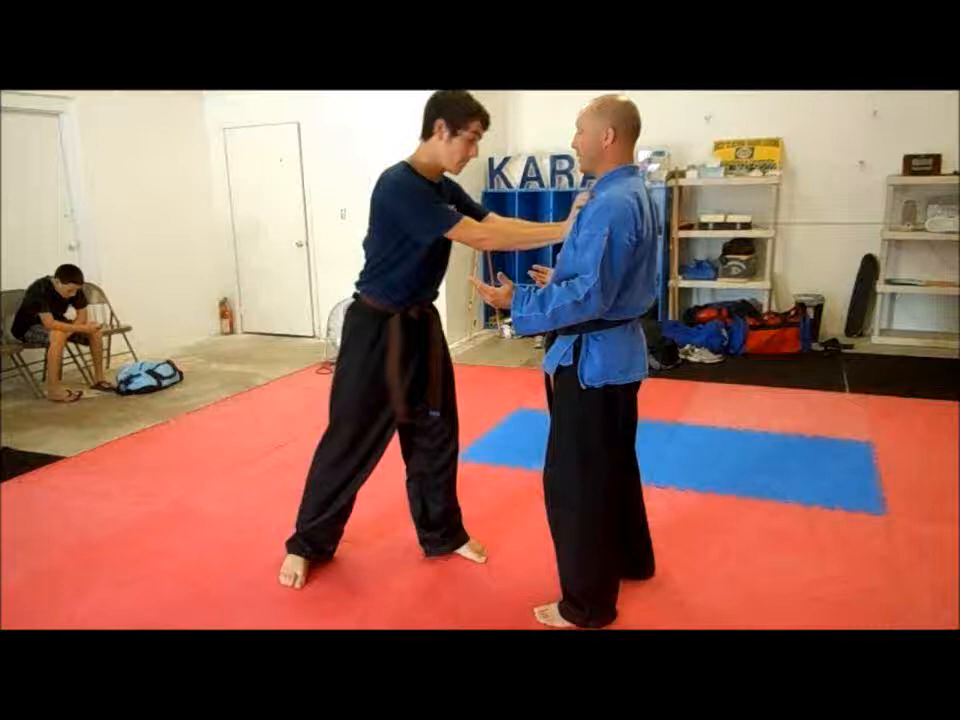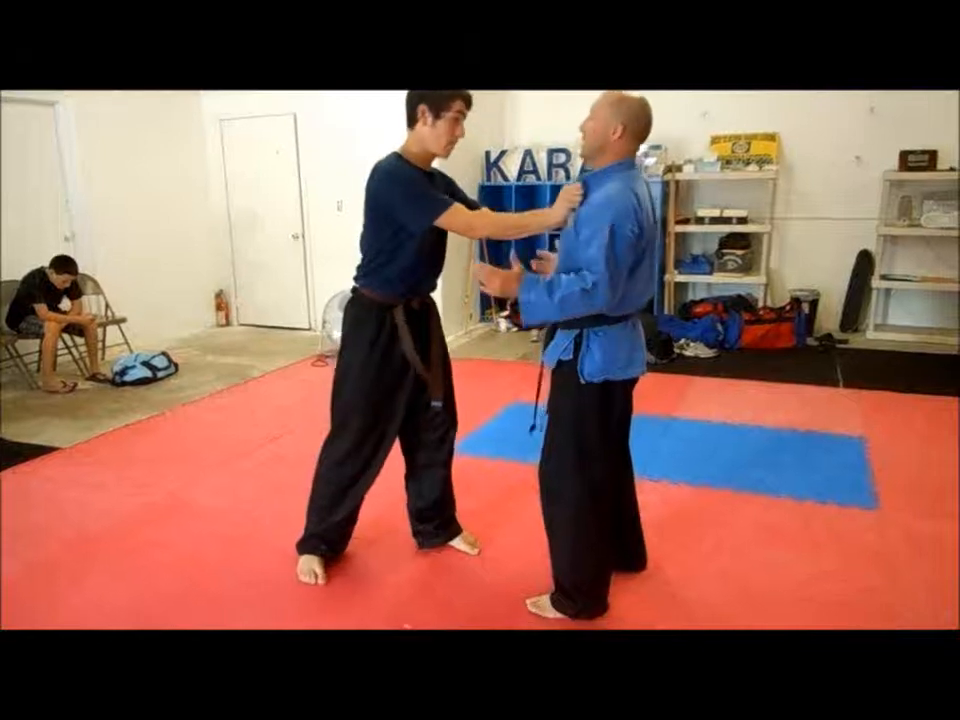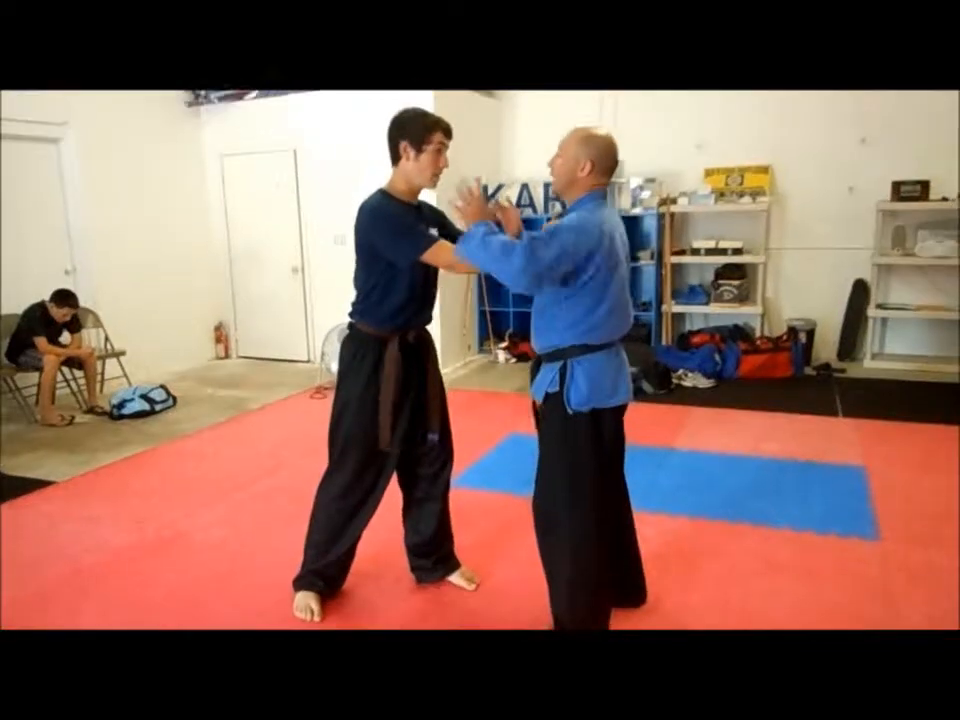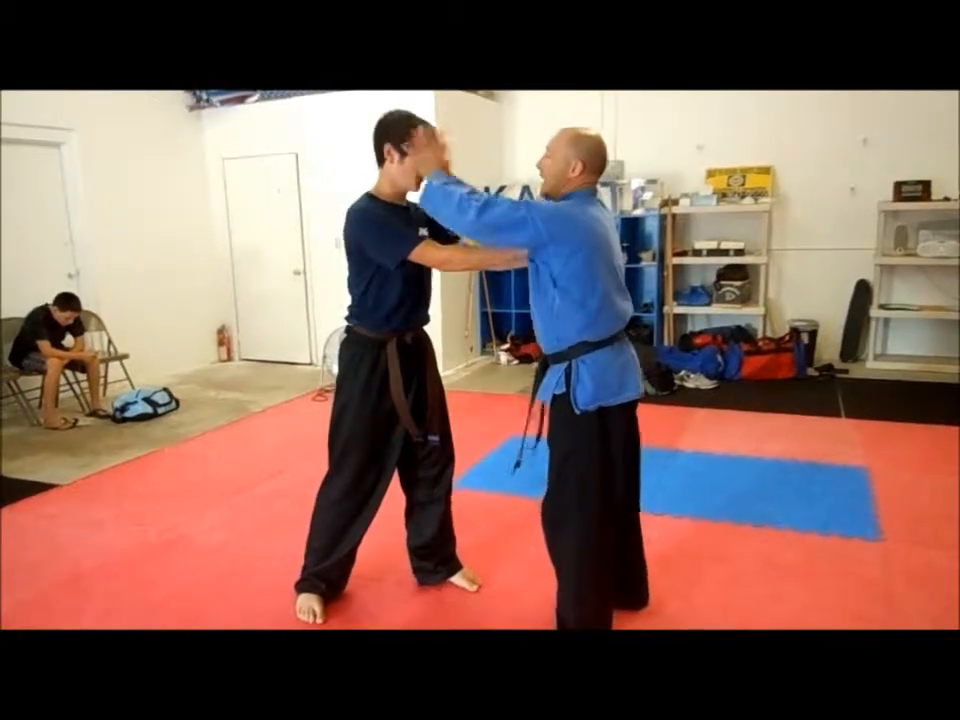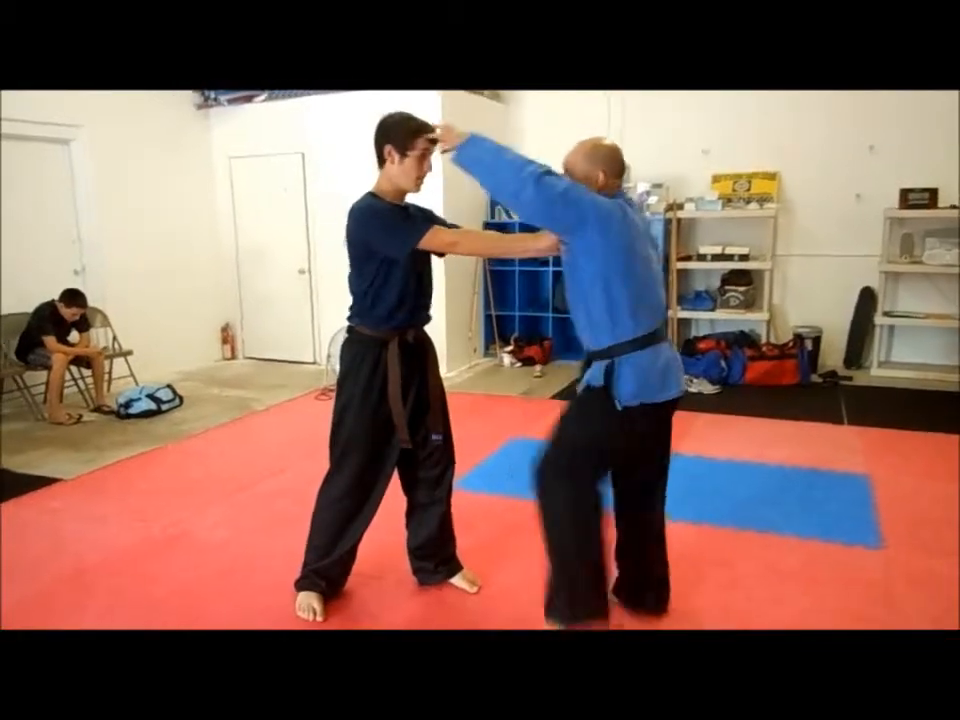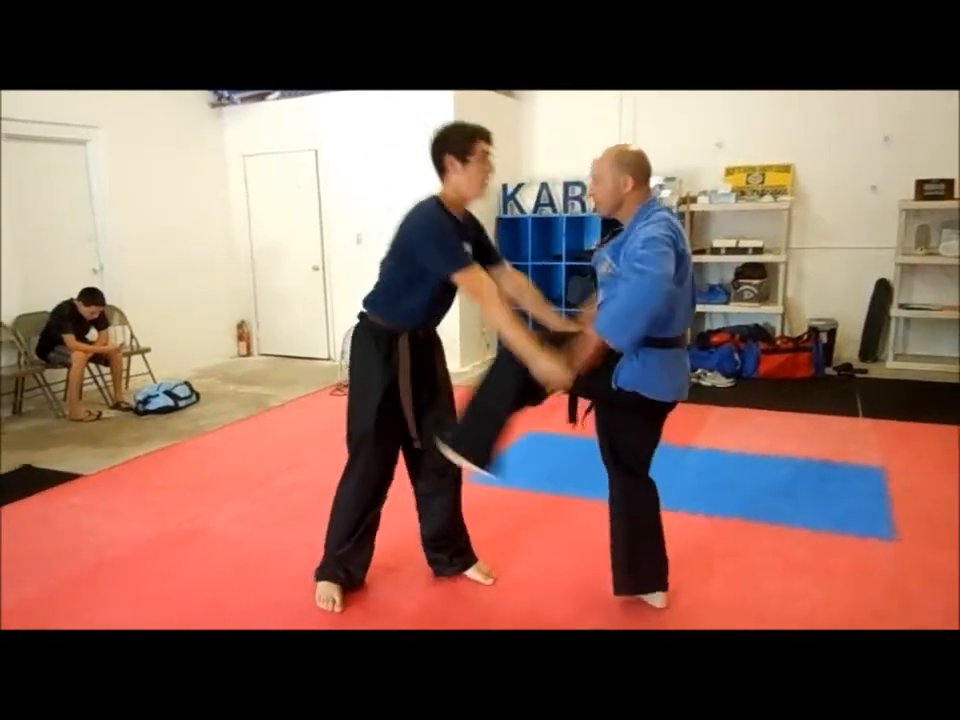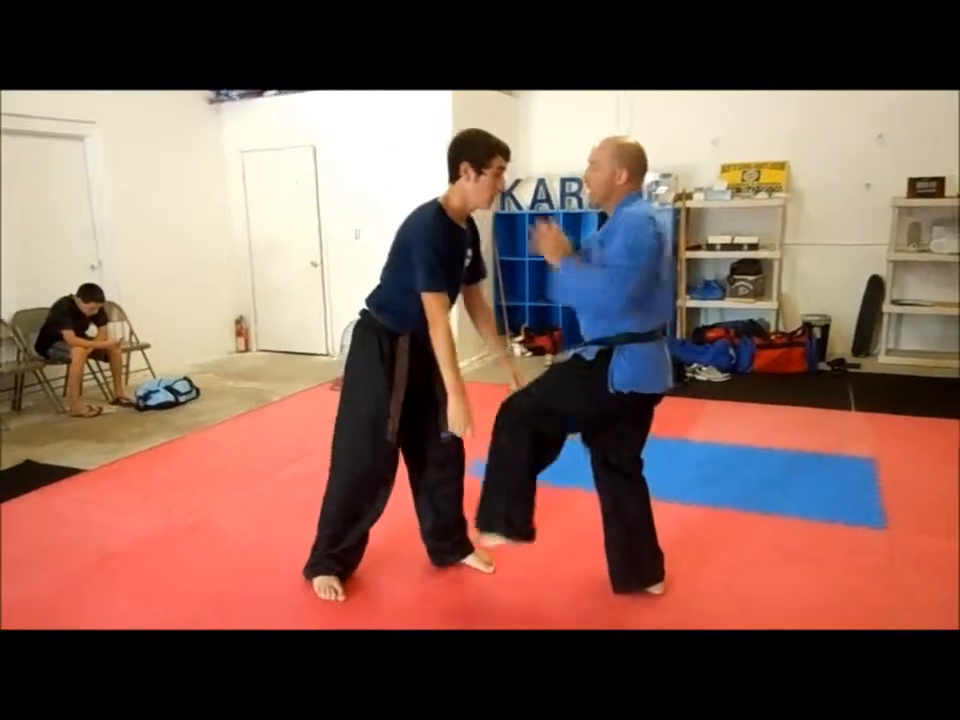
dt=0.4s
person 1, frame 1
left shoulder: (445, 189)
right shoulder: (398, 186)
left elbow: (497, 224)
right elbow: (480, 238)
left wrist: (560, 229)
right wrist: (562, 231)
left hip: (420, 324)
right hip: (376, 328)
left knee: (436, 434)
right knee: (350, 439)
left ankle: (442, 533)
right ankle: (308, 544)
person 1, frame 2
left shoulder: (438, 182)
right shoulder: (392, 176)
left elbow: (487, 221)
right elbow: (470, 226)
left wrist: (548, 218)
right wrist: (551, 216)
left hip: (418, 315)
right hip: (376, 321)
left knee: (433, 425)
right knee: (356, 434)
left ankle: (435, 524)
right ankle: (318, 542)
person 1, frame 3
left shoulder: (428, 215)
right shoulder: (379, 213)
right elbow: (453, 260)
left hip: (415, 348)
right hip: (372, 354)
left knee: (430, 459)
right knee: (355, 469)
left ankle: (433, 559)
right ankle: (316, 578)
person 1, frame 4
left shoulder: (419, 216)
right shoulder: (366, 216)
left elbow: (464, 252)
right elbow: (443, 260)
left wrist: (521, 250)
right wrist: (522, 253)
left hip: (413, 350)
right hip: (371, 357)
left knee: (431, 461)
right knee: (354, 472)
left ankle: (436, 561)
right ankle: (317, 581)
person 1, frame 5
left shoulder: (415, 215)
right shoulder: (369, 215)
left elbow: (464, 240)
right elbow: (455, 243)
left wrist: (536, 243)
right wrist: (537, 243)
left hip: (414, 350)
right hip: (372, 356)
left knee: (432, 462)
right knee: (355, 471)
left ankle: (435, 561)
right ankle: (317, 579)
person 1, frame 6
left shoulder: (465, 223)
right shoulder: (427, 222)
left elbow: (509, 278)
right elbow: (483, 295)
left wrist: (562, 326)
right wrist: (537, 355)
left hip: (422, 345)
right hip: (381, 347)
left knee: (440, 454)
right knee: (371, 462)
left ankle: (450, 554)
right ankle: (336, 570)
person 1, frame 7
left shoulder: (467, 229)
right shoulder: (427, 227)
left elbow: (474, 299)
right elbow: (438, 318)
left wrist: (505, 359)
right wrist: (456, 395)
left hip: (420, 348)
right hip: (380, 346)
left knee: (441, 451)
right knee: (365, 459)
left ankle: (449, 544)
right ankle: (327, 562)
person 2, frame 1
left shoulder: (611, 205)
right shoulder: (632, 193)
left elbow: (591, 295)
left wrist: (520, 302)
right wrist: (560, 279)
left hip: (593, 355)
right hip: (616, 349)
left knee: (575, 480)
right knee: (613, 463)
left ankle: (587, 603)
right ankle: (631, 559)
person 2, frame 2
left shoulder: (614, 198)
right shoulder: (622, 187)
left elbow: (598, 288)
left wrist: (526, 289)
right wrist: (564, 266)
left hip: (591, 348)
right hip: (612, 343)
left knee: (570, 472)
right knee: (606, 458)
left ankle: (579, 595)
right ankle: (623, 551)
person 2, frame 3
left shoulder: (582, 226)
right shoulder: (599, 219)
left elbow: (522, 270)
right elbow: (552, 267)
left wrist: (477, 227)
right wrist: (518, 235)
left hip: (577, 380)
right hip: (600, 372)
left knee: (564, 506)
right knee: (602, 489)
left ankle: (580, 618)
right ankle: (622, 585)
person 2, frame 4
left shoulder: (560, 218)
right shoulder: (589, 214)
left elbow: (481, 215)
right elbow: (507, 217)
left wrist: (435, 175)
right wrist: (446, 175)
left hip: (585, 379)
right hip: (613, 369)
left knee: (573, 506)
right knee: (613, 491)
left ankle: (584, 618)
right ankle: (625, 588)
person 2, frame 5
left shoulder: (599, 213)
right shoulder: (627, 215)
left elbow: (533, 186)
left wrist: (465, 144)
left hip: (623, 375)
right hip: (652, 370)
left knee: (559, 478)
right knee: (639, 488)
left ankle: (578, 607)
right ankle: (644, 591)
person 2, frame 6
left shoulder: (655, 231)
right shoulder: (644, 227)
left elbow: (650, 286)
left wrist: (601, 334)
right wrist: (603, 310)
left hip: (634, 366)
right hip: (657, 374)
left knee: (521, 358)
right knee: (628, 474)
left ankle: (469, 442)
right ankle: (645, 581)
person 2, frame 7
left shoulder: (634, 224)
right shoulder: (629, 221)
left elbow: (615, 292)
right elbow: (611, 285)
left wrist: (560, 263)
right wrist: (567, 261)
left hip: (618, 365)
right hip: (637, 363)
left knee: (520, 417)
right knee: (619, 469)
left ankle: (506, 520)
right ankle: (641, 571)
